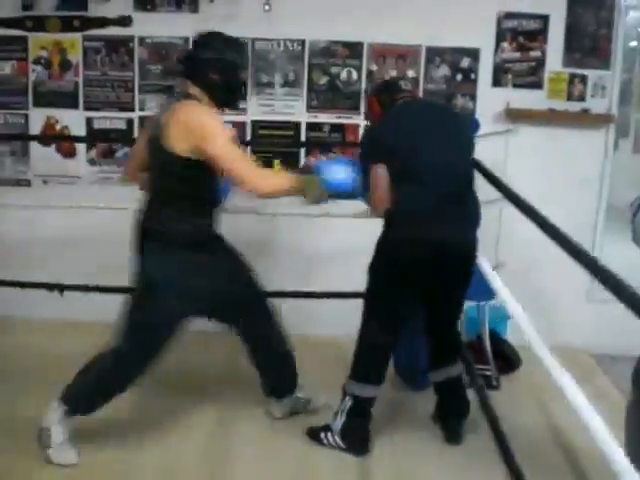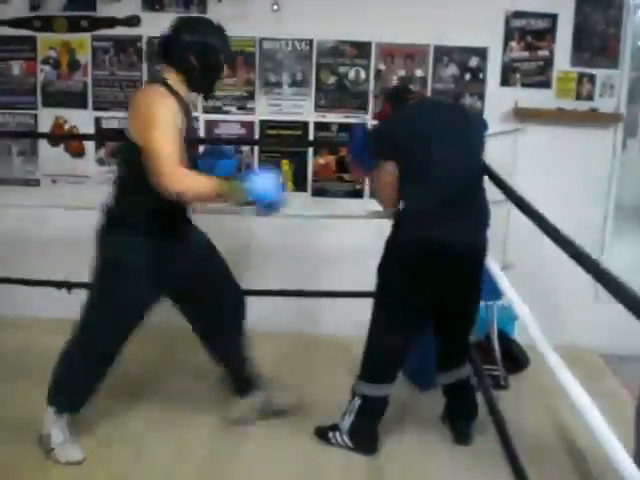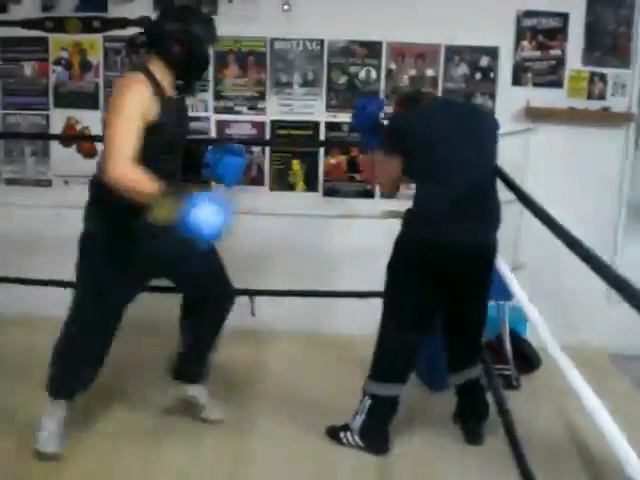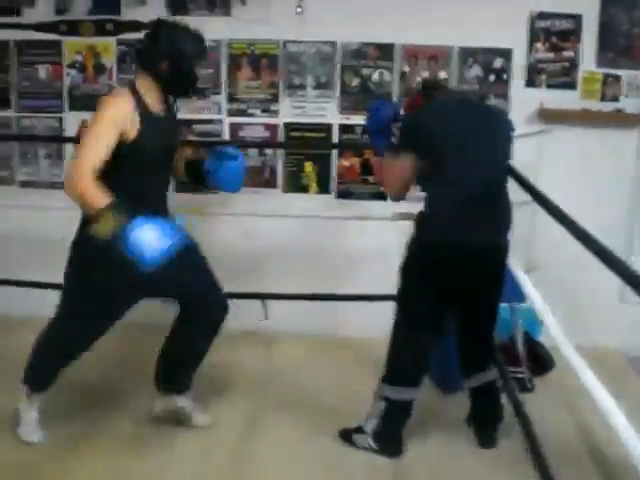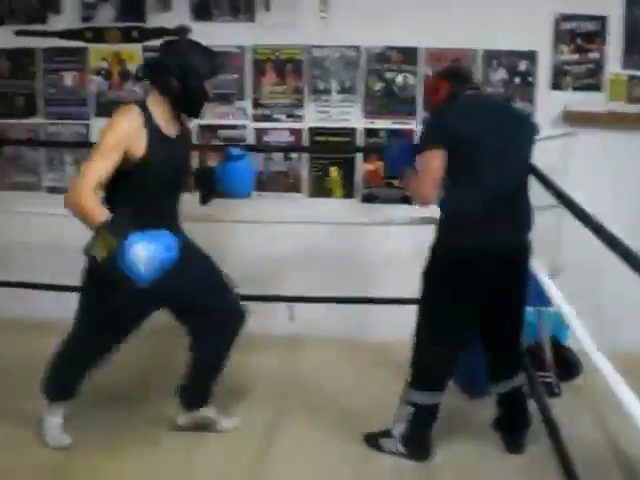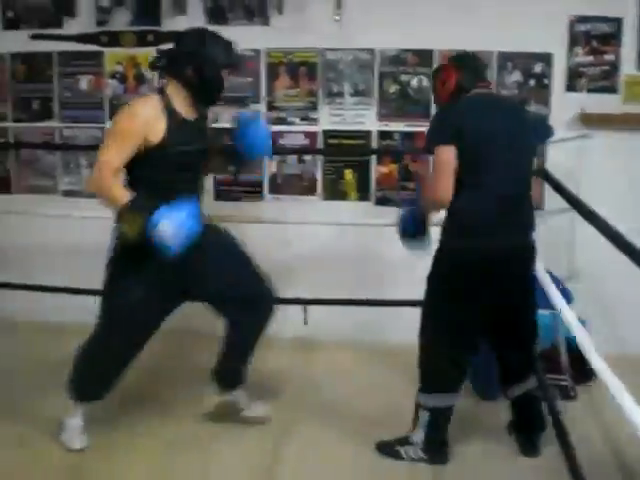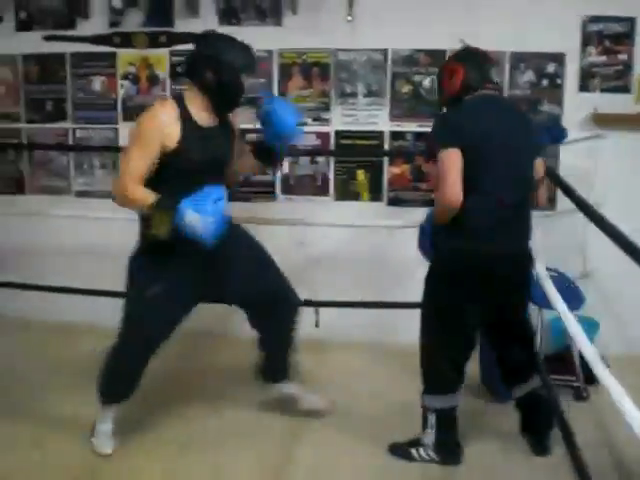
dt=0.1s
person 1, frame 1
left shoulder: (176, 114)
right shoulder: (200, 118)
left elbow: (134, 168)
right elbow: (253, 179)
right wrist: (310, 181)
left hip: (202, 248)
right hip: (169, 256)
left knee: (257, 316)
right knee: (137, 352)
left ankle: (286, 395)
right ankle: (59, 418)
person 1, frame 2
left shoulder: (167, 98)
right shoulder: (158, 103)
right elbow: (172, 180)
right wrist: (234, 188)
left hip: (173, 231)
right hip: (131, 238)
left knee: (225, 305)
right knee: (100, 334)
left ankle: (250, 394)
right ankle: (57, 420)
person 1, frame 3
left shoulder: (172, 91)
right shoulder: (136, 90)
right elbow: (116, 169)
right wrist: (173, 199)
left hip: (162, 224)
right hip: (124, 225)
left knee: (214, 292)
right knee: (92, 322)
left ankle: (189, 383)
right ankle: (55, 408)
person 1, frame 4
left shoulder: (165, 106)
right shoulder: (119, 107)
right elbow: (78, 178)
left wrist: (198, 170)
right wrist: (113, 221)
left hip: (155, 230)
right hip: (110, 239)
left knee: (209, 306)
right knee: (75, 327)
left ankle: (172, 395)
right ankle: (30, 399)
person 1, frame 5
left shoulder: (180, 124)
right shoulder: (128, 126)
right elbow: (79, 194)
left wrist: (209, 178)
right wrist: (113, 236)
left hip: (166, 245)
right hip: (123, 255)
left knee: (226, 315)
right knee: (90, 340)
left ankle: (195, 406)
right ankle: (54, 408)
person 1, frame 6
left shoulder: (199, 111)
right shoulder: (146, 112)
right elbow: (102, 177)
left wrist: (236, 150)
right wrist: (138, 214)
left hip: (193, 234)
right hip: (146, 244)
left knee: (255, 300)
right knee: (117, 336)
left ankle: (229, 389)
right ankle: (78, 410)
person 1, frame 7
left shoulder: (223, 119)
right shoulder: (164, 117)
left elbow: (242, 167)
right elbow: (124, 187)
left wrist: (268, 150)
right wrist: (165, 212)
left hip: (217, 236)
right hip: (167, 249)
left knee: (278, 302)
right knee: (138, 338)
left ankle: (279, 385)
right ankle: (108, 413)
person 2, frame 1
left shoulder: (382, 129)
right shoulder: (458, 120)
left elbow: (381, 205)
left hip: (409, 240)
right hip: (461, 240)
left knee: (380, 332)
right knee: (443, 327)
left ankle: (351, 429)
right ankle: (453, 417)
person 2, frame 2
left shoulder: (392, 127)
right shoulder: (468, 120)
left elbow: (388, 199)
left wrist: (372, 167)
left hip: (418, 240)
right hip: (470, 240)
left knee: (390, 334)
right knee: (454, 330)
left ankle: (359, 429)
right ankle: (463, 418)
person 2, frame 3
left shoulder: (405, 122)
right shoulder: (483, 118)
left elbow: (387, 186)
left wrist: (375, 144)
left hip: (429, 239)
right hip: (480, 240)
left knee: (400, 333)
right knee: (466, 331)
left ankle: (370, 430)
right ankle: (473, 419)
person 2, frame 4
left shoulder: (421, 118)
right shoulder: (498, 120)
left elbow: (395, 188)
left wrist: (383, 147)
left hip: (441, 241)
right hip: (491, 243)
left knee: (413, 335)
right knee: (478, 333)
left ankle: (384, 431)
right ankle: (487, 421)
person 2, frame 5
left shoulder: (444, 120)
right shoulder: (517, 119)
left elbow: (425, 193)
left wrist: (406, 173)
left hip: (463, 245)
right hip: (513, 245)
left knee: (438, 340)
right knee: (504, 337)
left ankle: (411, 436)
right ankle: (515, 427)
person 2, frame 6
left shoulder: (451, 115)
right shoulder: (522, 118)
left elbow: (441, 194)
left wrist: (419, 208)
left hip: (466, 250)
right hip: (517, 247)
left knee: (445, 343)
right knee: (515, 340)
left ankle: (428, 440)
right ankle: (530, 429)
person 2, frame 7
left shoulder: (454, 120)
right shoulder: (523, 121)
left elbow: (452, 198)
right elbow: (536, 182)
left wrist: (434, 222)
left hip: (463, 252)
right hip: (514, 251)
left knee: (443, 343)
right knee: (515, 340)
left ankle: (440, 441)
right ankle: (539, 429)
